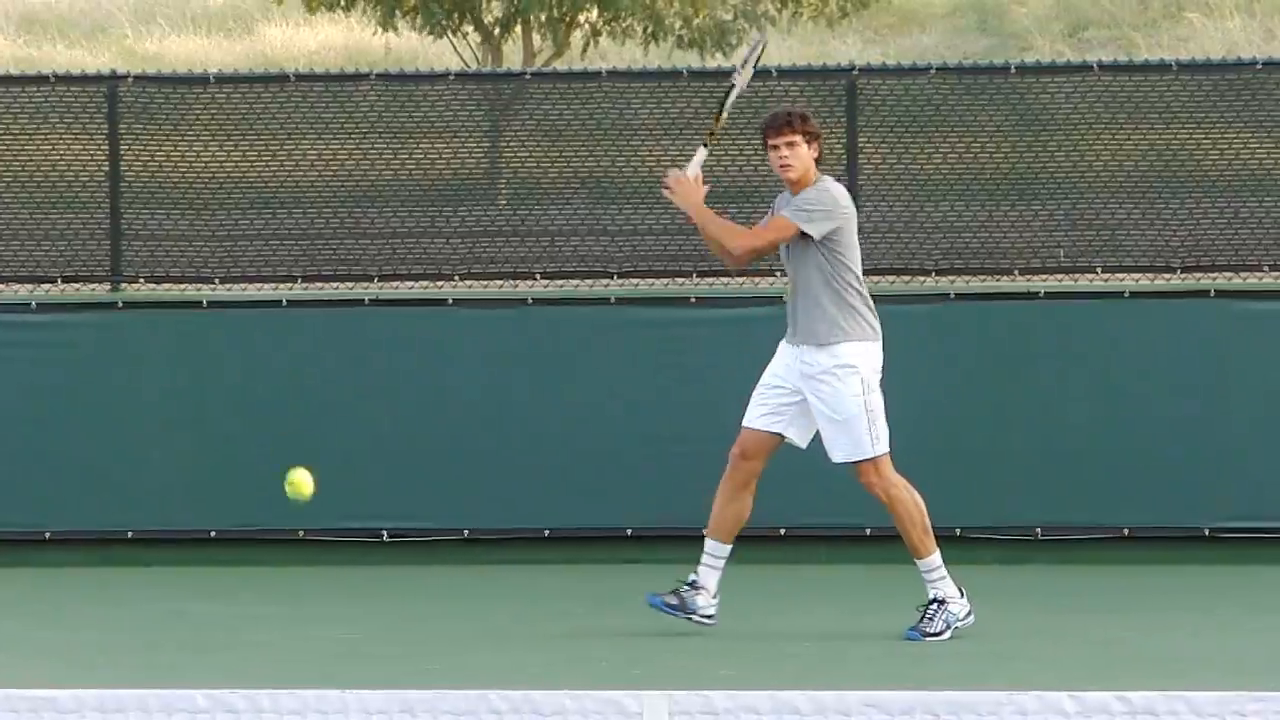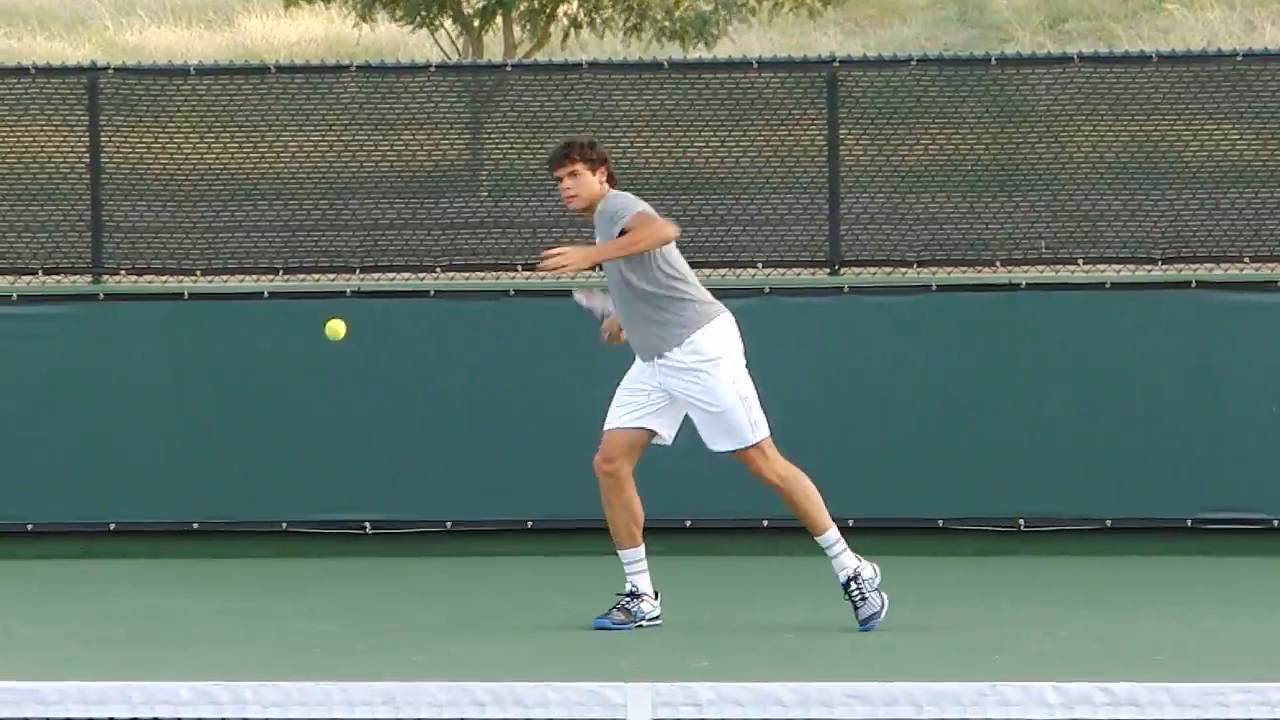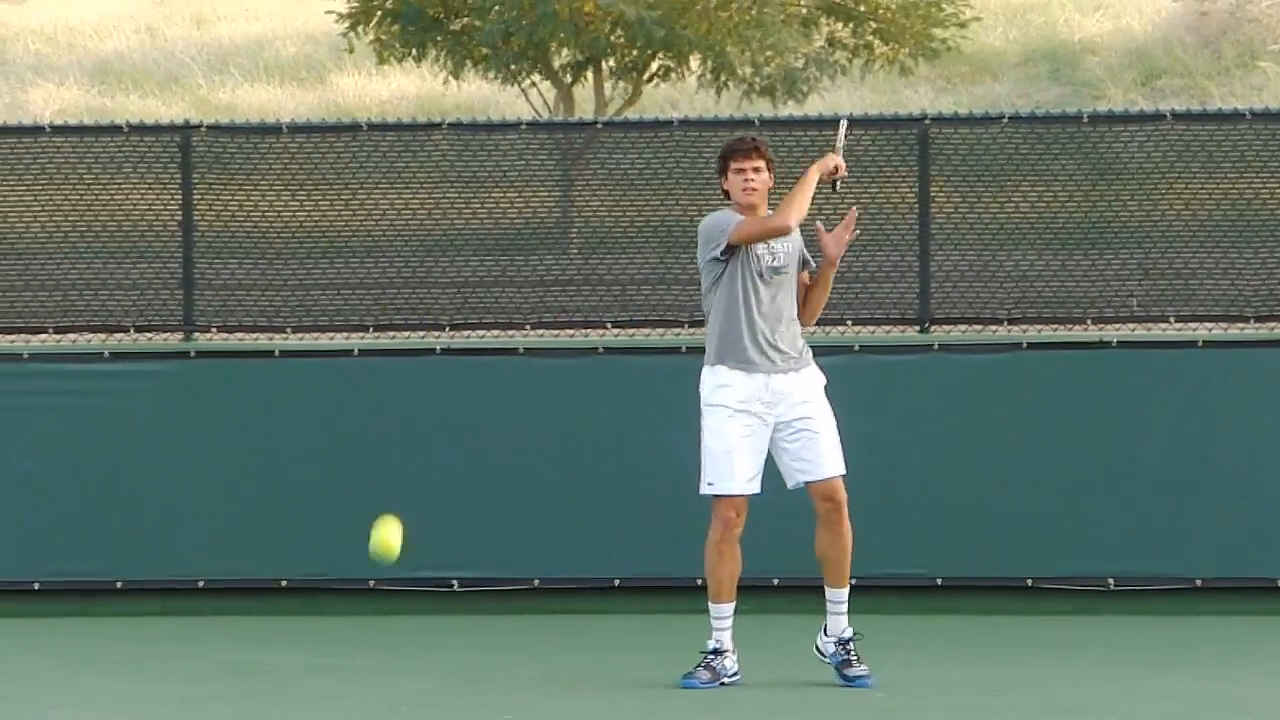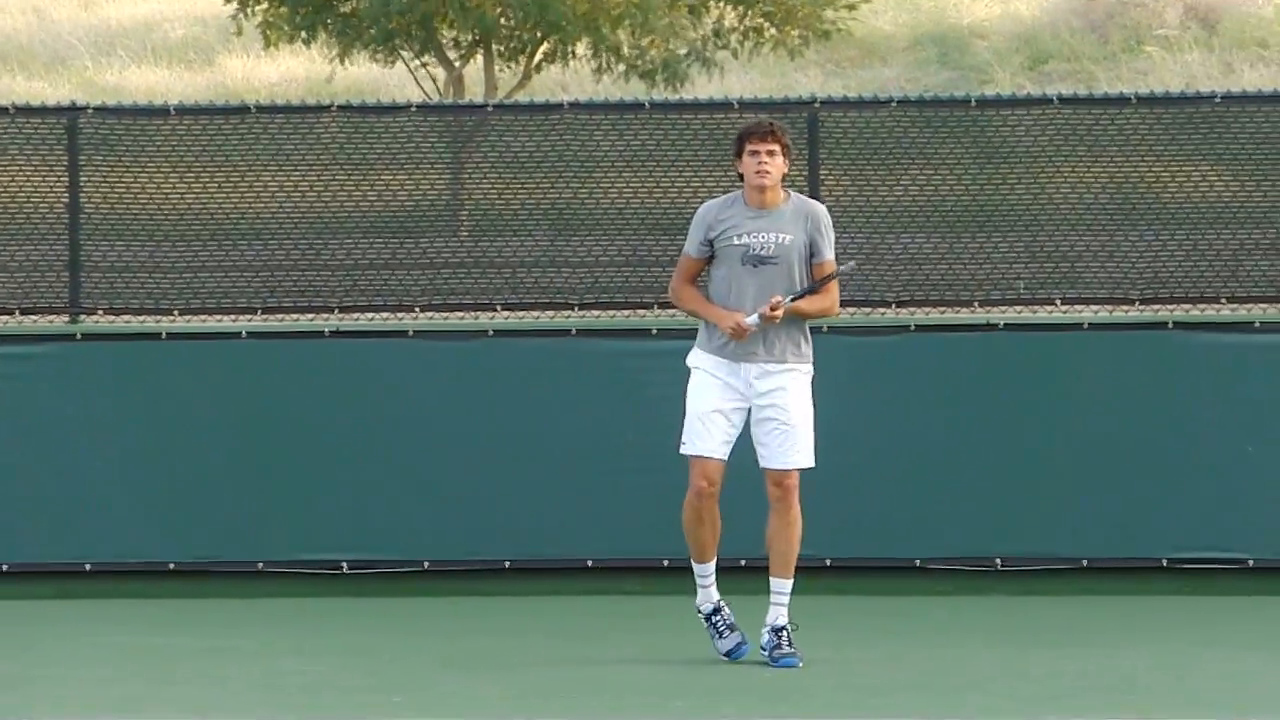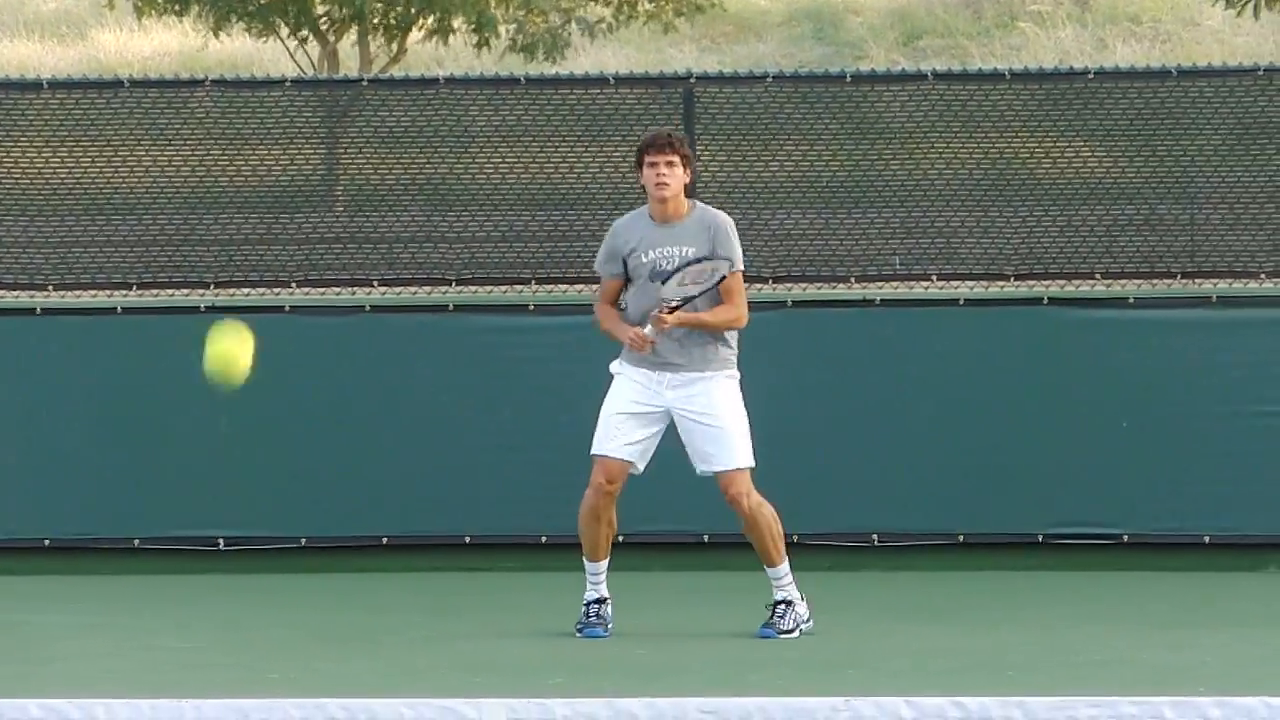
dt=0.7s
person 1, frame 1
left shoulder: (826, 197)
right shoulder: (791, 201)
left elbow: (746, 242)
right elbow: (738, 257)
left wrist: (691, 206)
right wrist: (700, 205)
left hip: (844, 355)
right hip: (798, 353)
left knee: (877, 477)
right knee: (743, 460)
left ankle: (947, 598)
right ankle: (701, 592)
person 1, frame 2
left shoulder: (618, 206)
right shoulder: (610, 223)
left elbow: (663, 231)
left wrist: (590, 254)
right wrist: (623, 319)
left hip: (702, 349)
right hip: (656, 361)
left knee: (764, 464)
right knee: (610, 462)
left ankle: (851, 570)
right ankle: (641, 596)
person 1, frame 3
left shoulder: (791, 234)
right shoulder: (717, 226)
right elbow: (781, 220)
left wrist: (832, 258)
right wrist: (816, 169)
left hip: (797, 382)
right hip: (734, 387)
left knee: (833, 500)
right knee: (728, 517)
left ankle: (838, 634)
right ankle: (721, 652)
person 1, frame 4
left shoulder: (812, 216)
right shoulder: (713, 215)
left elbow: (830, 301)
right elbow: (679, 287)
left wrist: (789, 308)
right wrist: (718, 316)
left hip: (784, 371)
right hip: (717, 367)
left knee: (784, 491)
right knee: (703, 485)
left ankle: (777, 625)
right ankle: (708, 601)
person 1, frame 5
left shoulder: (716, 226)
right shoulder: (624, 231)
left elbow: (736, 315)
right elbow: (604, 306)
left wrist: (684, 320)
right wrist: (626, 333)
left hip: (708, 377)
right hip: (640, 377)
left knee: (739, 493)
right knee: (603, 485)
left ankle: (788, 596)
right ankle: (596, 596)
